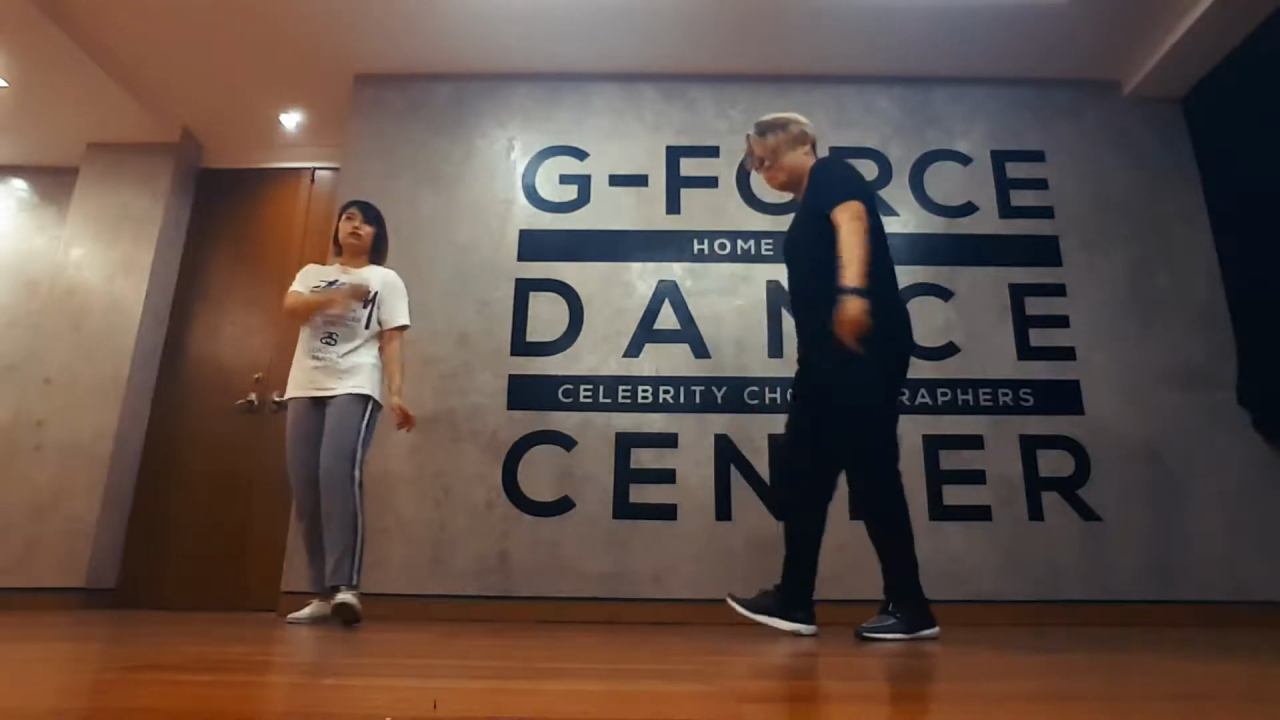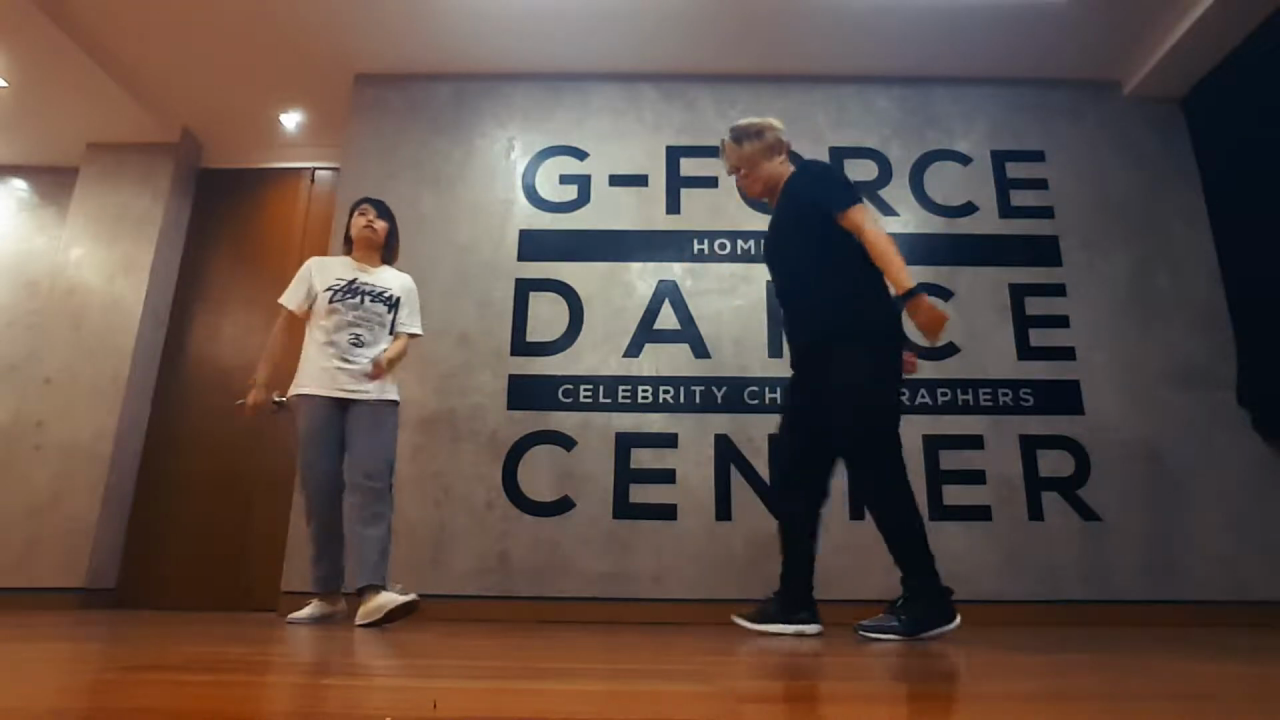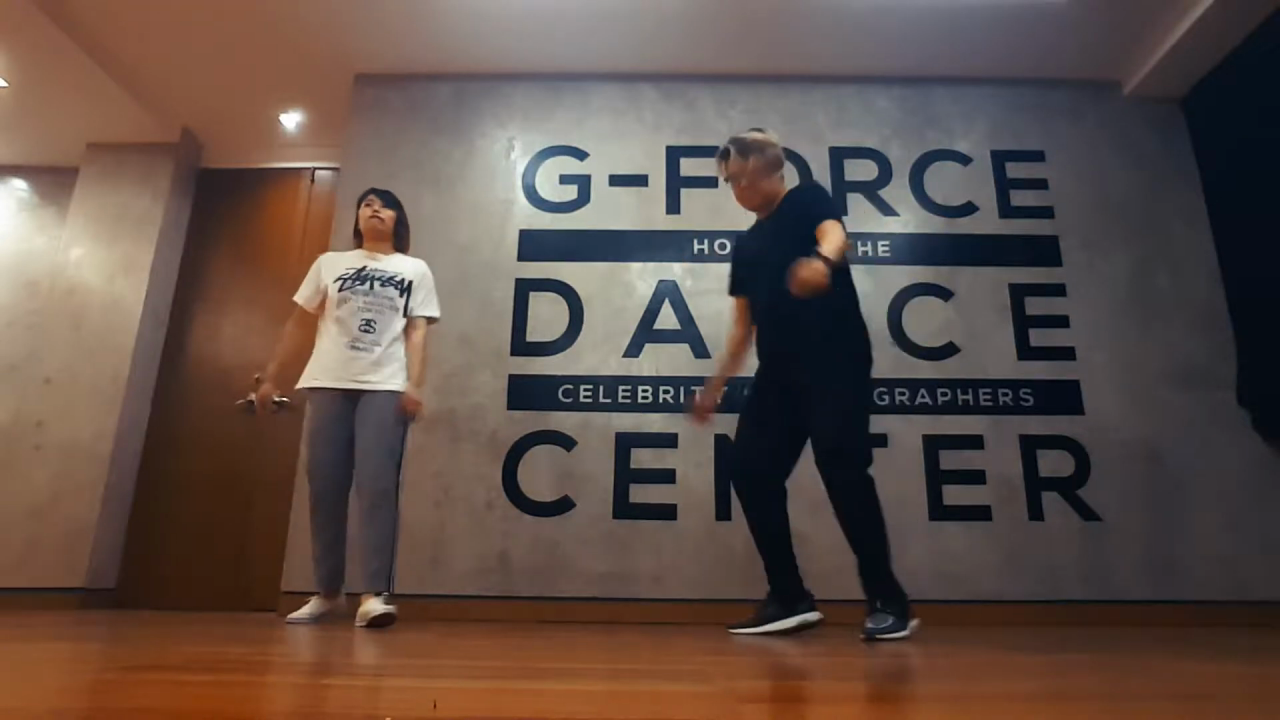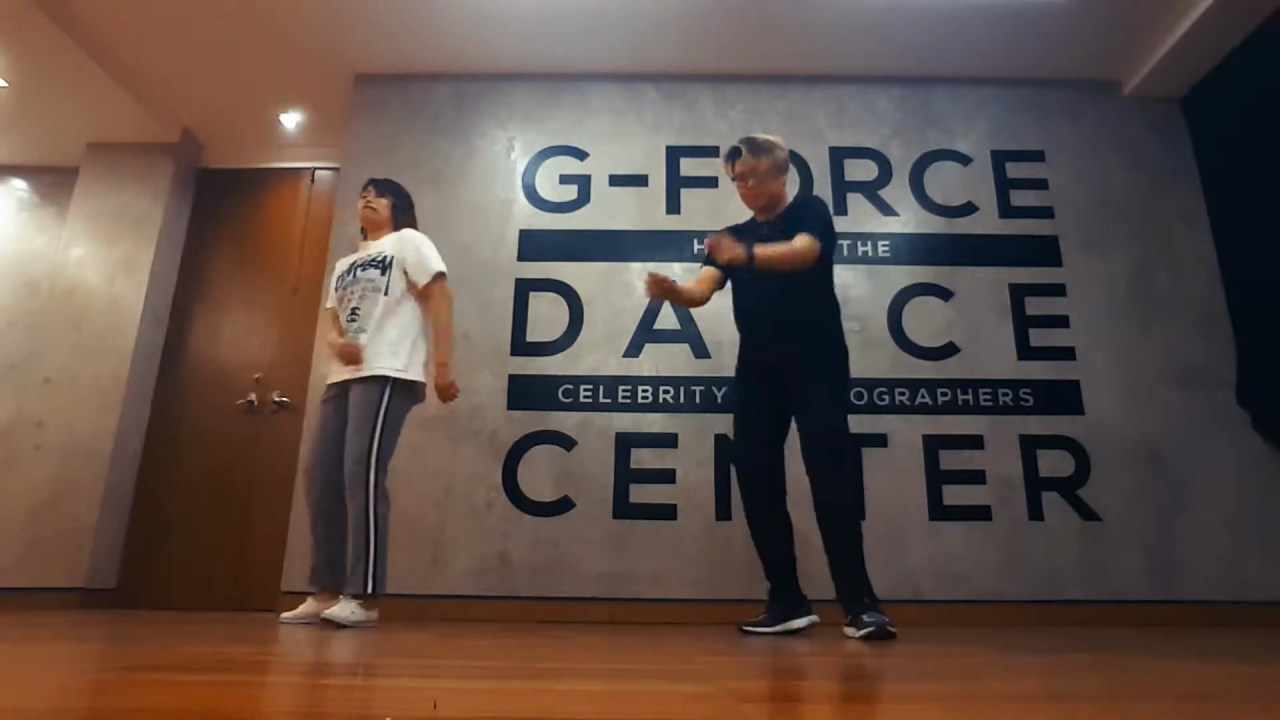
dt=0.3s
person 1, frame 1
left shoulder: (833, 176)
right shoulder: (802, 221)
left elbow: (852, 224)
left wrist: (853, 291)
left hip: (865, 344)
right hip: (823, 354)
left knee: (867, 465)
right knee: (802, 469)
left ankle: (909, 606)
right ankle: (794, 598)
person 1, frame 2
left shoulder: (813, 181)
right shoulder: (779, 226)
left elbow: (865, 225)
left wrist: (907, 290)
right wrist: (889, 356)
left hip: (859, 345)
right hip: (814, 358)
left knee: (872, 461)
right knee: (795, 469)
left ankle: (927, 601)
right ankle: (795, 601)
person 1, frame 3
left shoulder: (808, 200)
right shoulder: (746, 245)
left elbow: (834, 234)
right elbow: (744, 324)
left wrist: (822, 262)
right wrist: (717, 383)
left hip: (834, 354)
right hip: (778, 369)
left knee: (841, 466)
right knee: (751, 470)
left ankle: (887, 600)
right ankle: (789, 596)
person 1, frame 4
left shoulder: (810, 211)
right shoulder: (731, 236)
left elbow: (803, 250)
right elbow: (701, 290)
left wrist: (746, 255)
right wrist: (671, 290)
left hip: (818, 359)
right hip: (757, 367)
left knee: (830, 467)
right knee: (755, 476)
left ankle: (858, 600)
right ankle: (787, 601)
person 2, frame 1
left shoulder: (386, 280)
right shoulder: (313, 273)
left elbow: (391, 341)
right elbow: (292, 307)
left wrist: (395, 393)
right wrist: (335, 297)
left hip: (354, 389)
right hip: (305, 389)
left knee: (339, 476)
right knee: (306, 490)
left ankle: (345, 588)
right ankle: (325, 593)
person 2, frame 2
left shoulder: (403, 284)
right shoulder: (317, 269)
left elbow: (404, 339)
right elbow: (285, 323)
left wrist: (389, 359)
right wrist: (260, 381)
left hip: (376, 394)
right hip: (318, 391)
left knee: (372, 484)
right knee: (320, 490)
left ankle: (373, 593)
right ankle: (328, 594)
person 2, frame 3
left shoulder: (415, 270)
right shoulder: (329, 264)
left elbow: (419, 329)
right elbow: (300, 321)
left wrist: (414, 385)
right wrist: (270, 376)
left hip: (385, 387)
right hip: (329, 383)
left knee: (378, 484)
right knee: (325, 486)
left ankle: (374, 595)
right ankle: (327, 591)
person 2, frame 4
left shoulder: (409, 241)
right shoulder: (344, 265)
left elbow: (438, 298)
right elbow: (330, 320)
left wrist: (443, 364)
right wrist: (336, 342)
left hip: (389, 371)
right hip: (345, 374)
left knee: (362, 472)
right knee: (322, 478)
left ankle: (363, 598)
right ankle: (327, 591)
